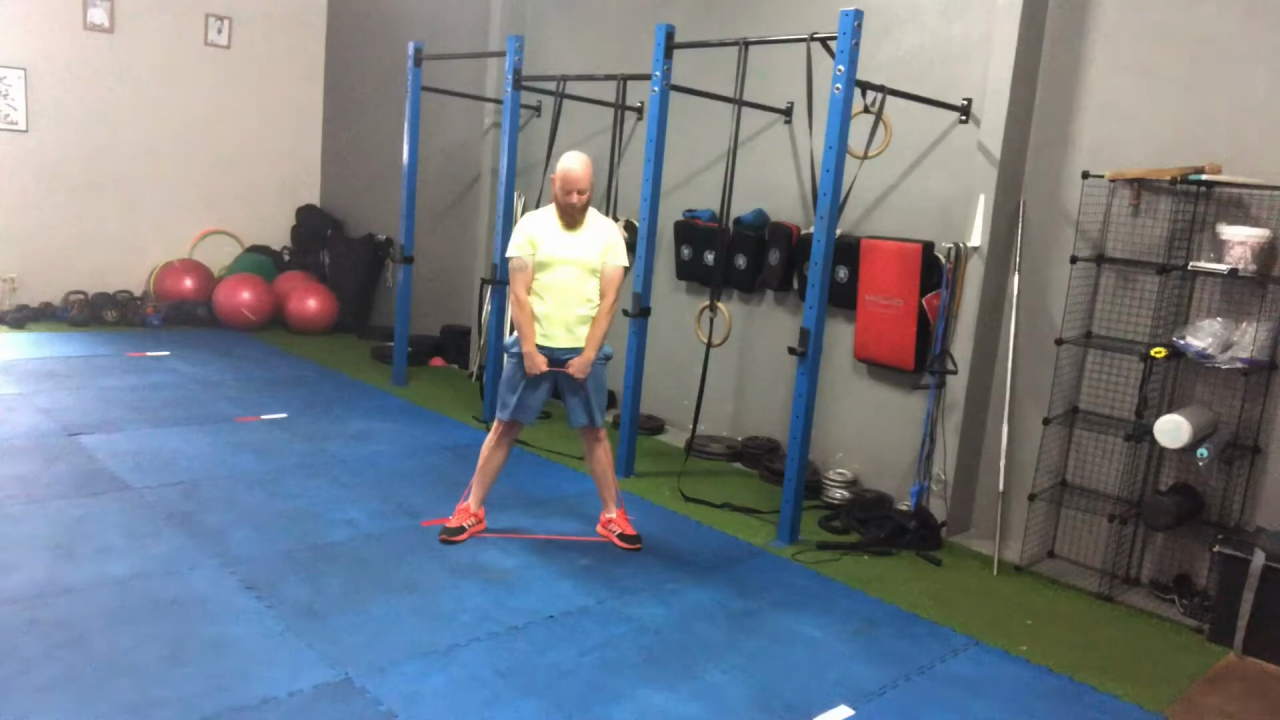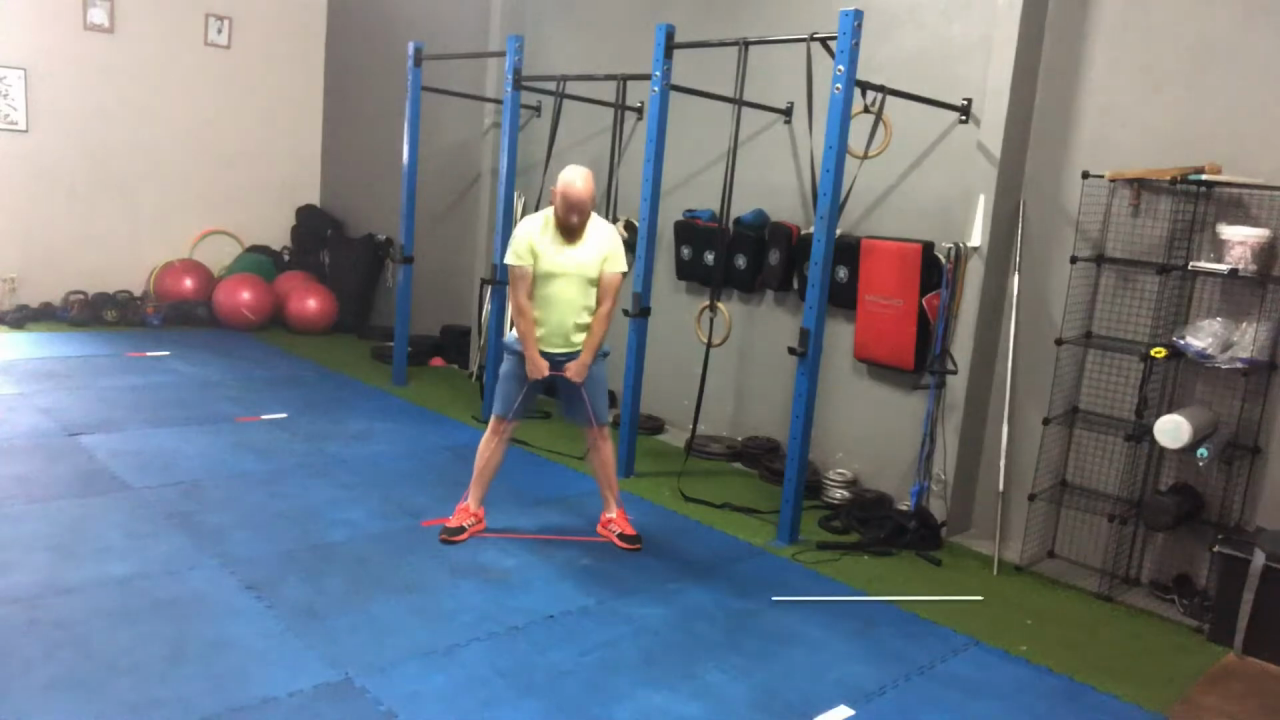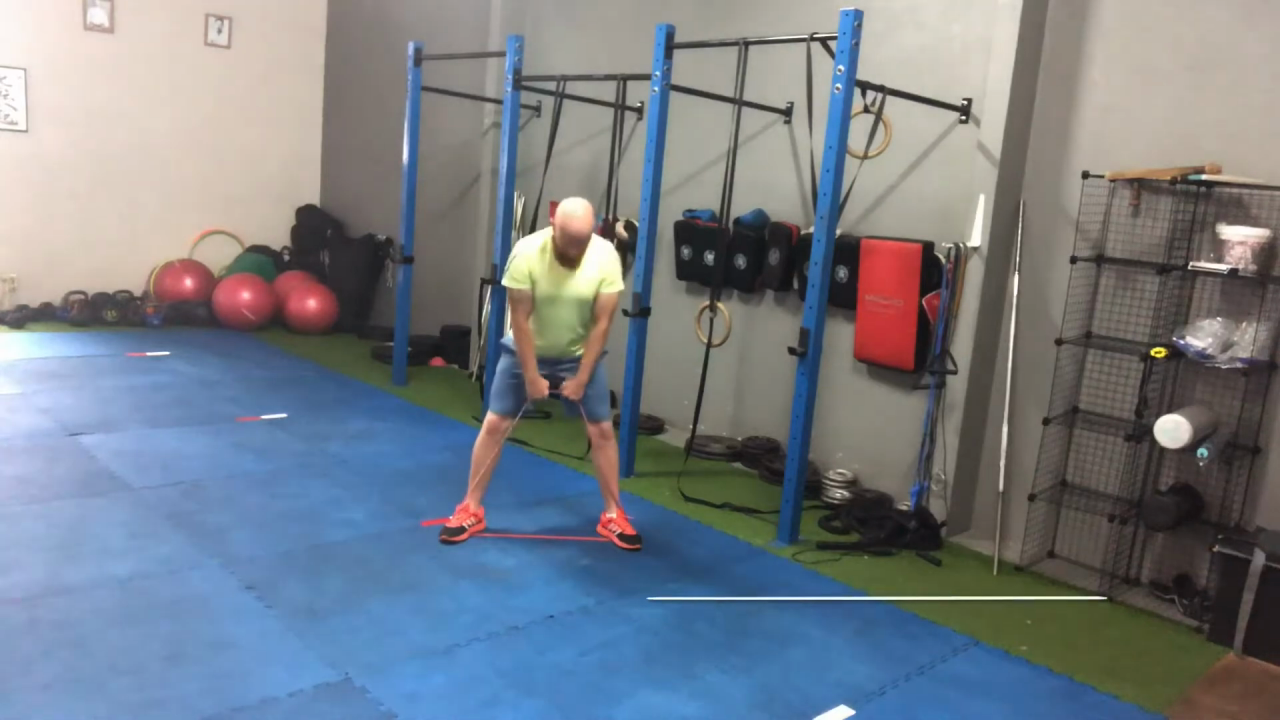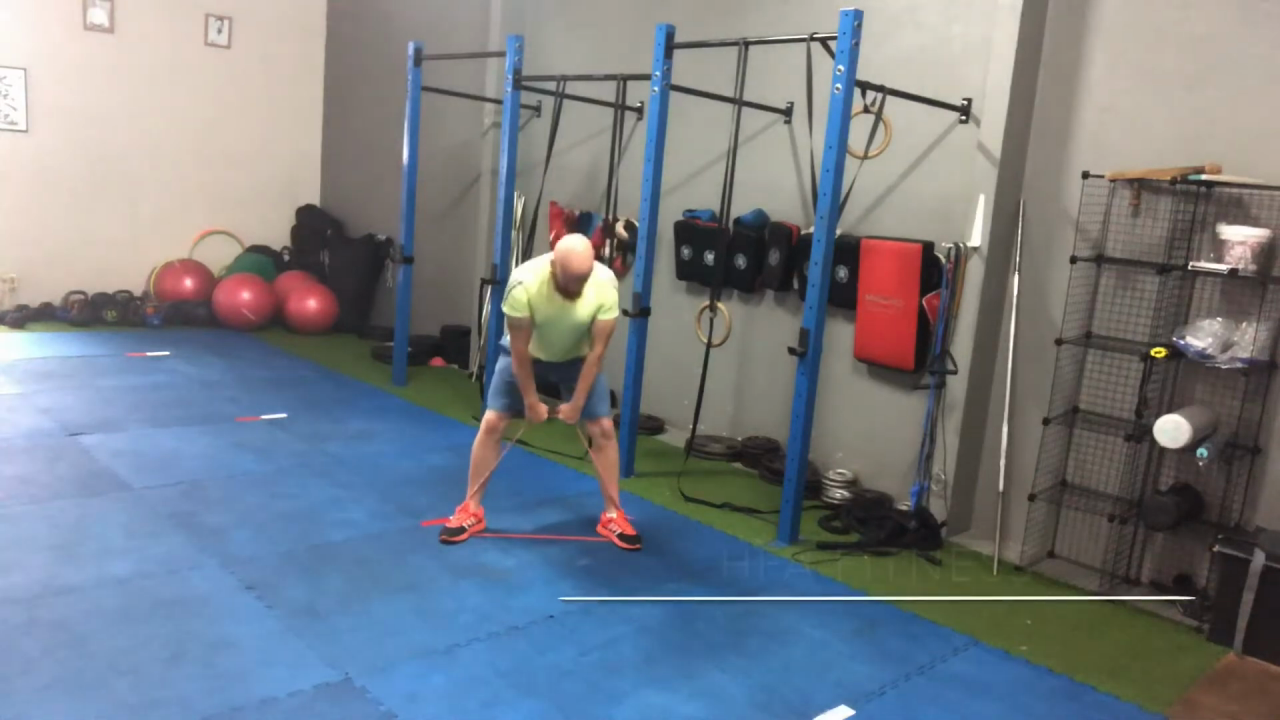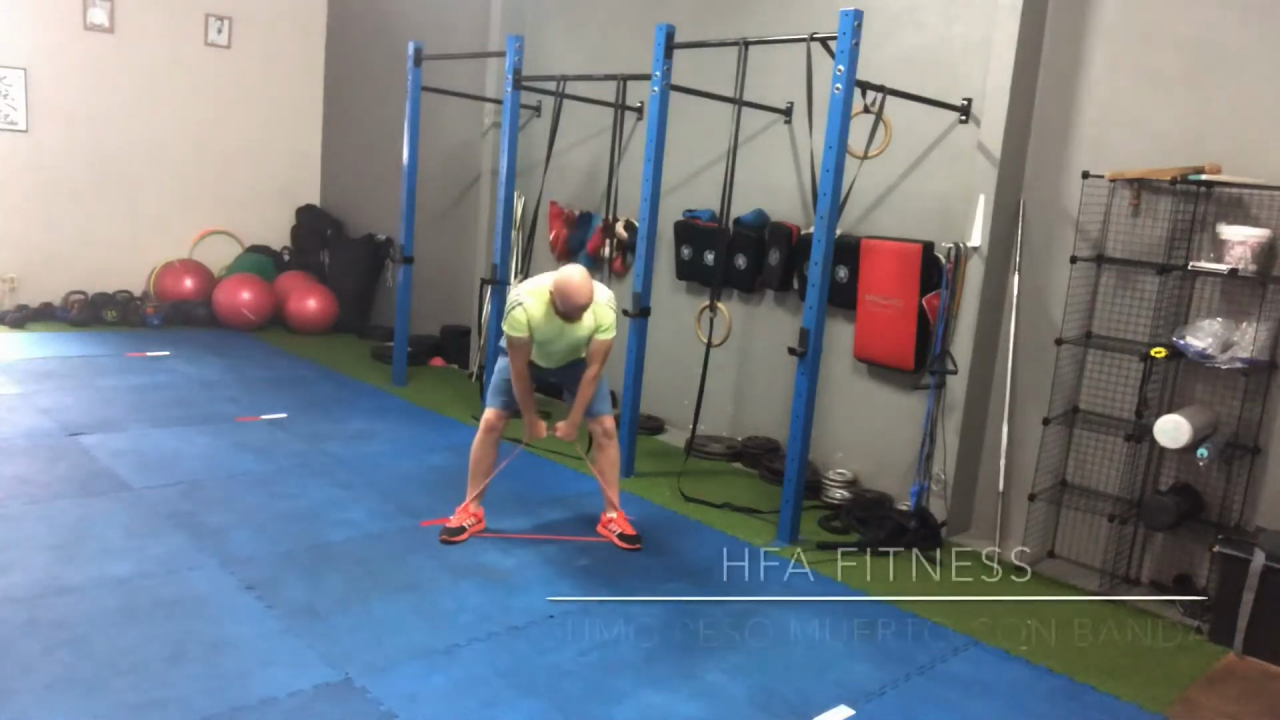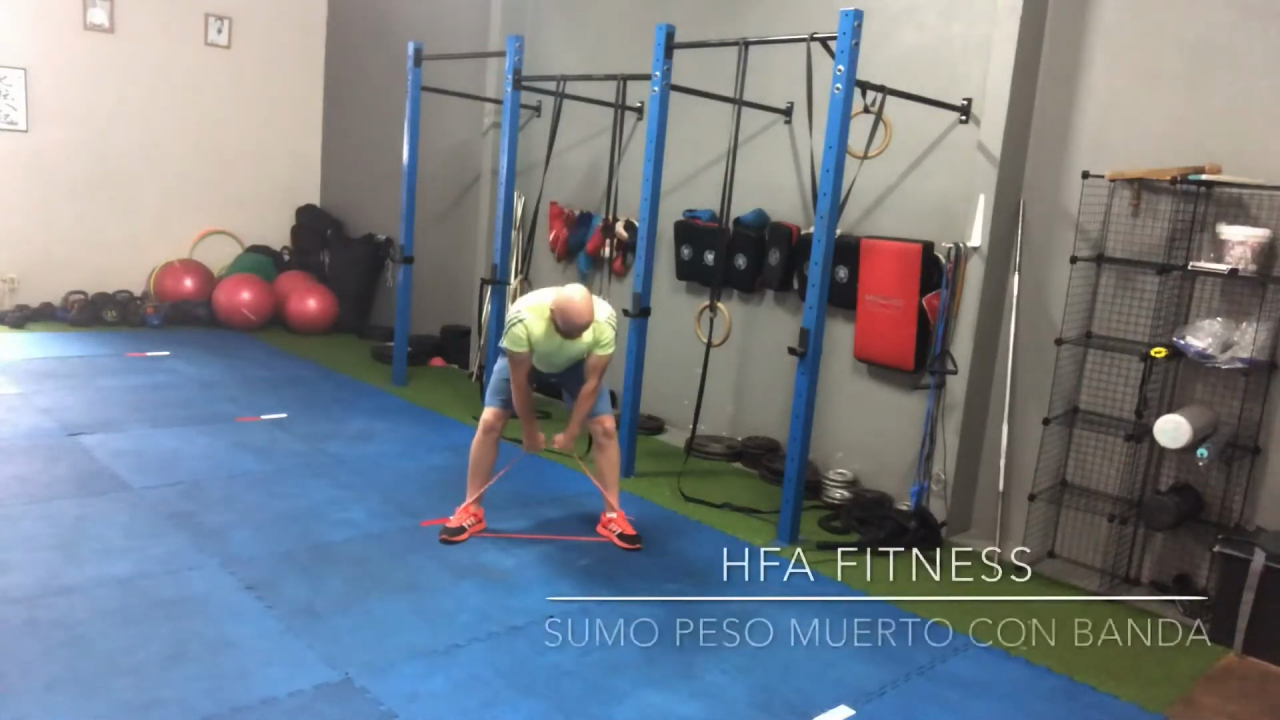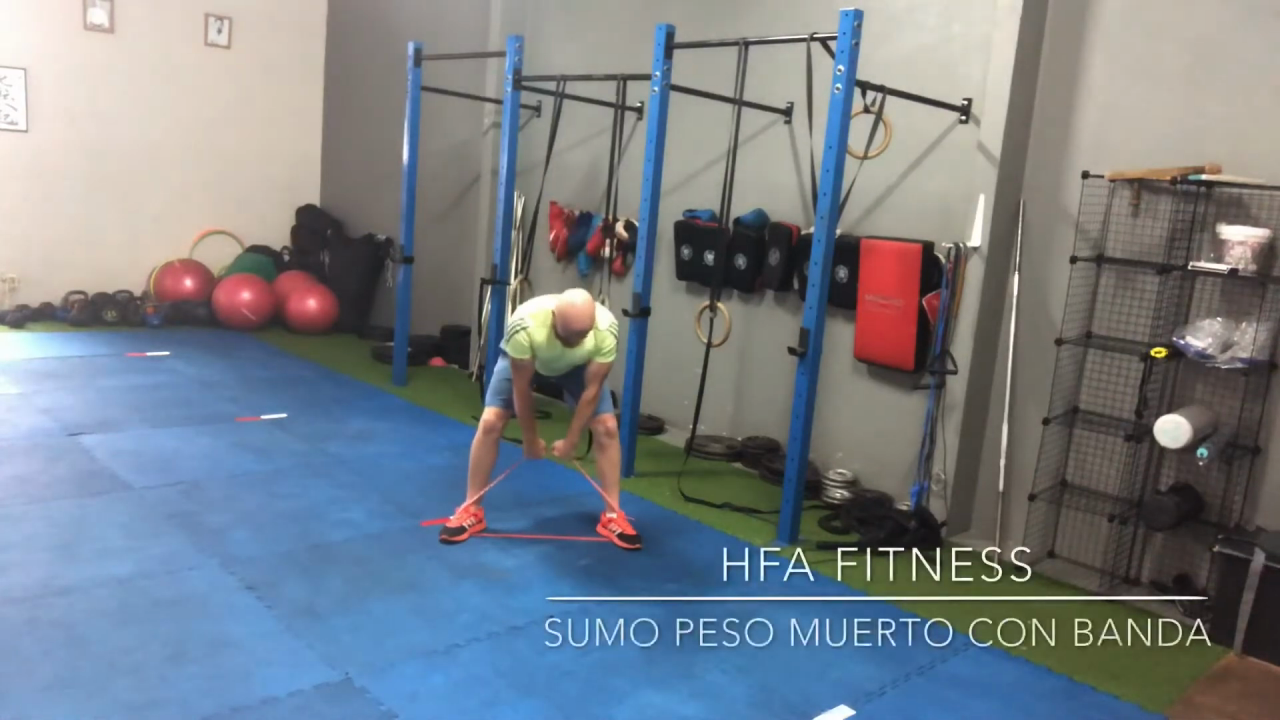
dt=0.4s
person 1, frame 1
left shoulder: (608, 232)
right shoulder: (531, 225)
left elbow: (608, 300)
right elbow: (519, 293)
left wrist: (588, 355)
right wrist: (529, 350)
left hip: (583, 351)
right hip: (533, 347)
left knee: (594, 432)
right knee: (505, 427)
left ankle: (612, 515)
right ankle: (471, 510)
person 1, frame 2
left shoulder: (608, 237)
right shoulder: (529, 230)
left elbow: (605, 306)
right elbow: (520, 299)
left wrist: (584, 360)
right wrist: (532, 356)
left hip: (582, 350)
right hip: (528, 346)
left knee: (599, 430)
right knee: (500, 425)
left ankle: (612, 515)
right ankle: (471, 510)
person 1, frame 3
left shoulder: (607, 257)
right shoulder: (526, 254)
left elbow: (601, 324)
right elbow: (520, 321)
left wrist: (581, 378)
right wrist: (531, 375)
left hip: (580, 354)
right hip: (525, 351)
left knee: (602, 429)
right knee: (495, 424)
left ankle: (613, 515)
right ankle: (470, 510)
person 1, frame 4
left shoulder: (606, 284)
right shoulder: (524, 281)
left elbow: (597, 349)
right elbow: (519, 347)
left wrist: (577, 402)
right wrist: (530, 400)
left hip: (577, 358)
right hip: (526, 354)
left knee: (603, 428)
right knee: (492, 422)
left ankle: (613, 515)
right ankle: (471, 510)
person 1, frame 5
left shoulder: (605, 304)
right shoulder: (522, 301)
left elbow: (594, 368)
right elbow: (519, 366)
left wrist: (574, 420)
right wrist: (531, 419)
left hip: (576, 359)
right hip: (523, 354)
left knee: (605, 427)
right knee: (491, 422)
left ankle: (612, 516)
right ankle: (471, 510)
person 1, frame 6
left shoulder: (605, 320)
right shoulder: (522, 317)
left elbow: (592, 382)
right elbow: (519, 380)
left wrist: (571, 432)
right wrist: (530, 431)
left hip: (576, 363)
right hip: (521, 357)
left knee: (605, 427)
right knee: (490, 422)
left ankle: (612, 516)
right ankle: (471, 510)
person 1, frame 7
left shoulder: (606, 328)
right shoulder: (525, 324)
left elbow: (592, 389)
right elbow: (522, 387)
left wrist: (571, 440)
right wrist: (531, 438)
left hip: (578, 366)
right hip: (522, 361)
left knee: (607, 427)
right knee: (490, 422)
left ankle: (613, 516)
right ankle: (471, 510)
